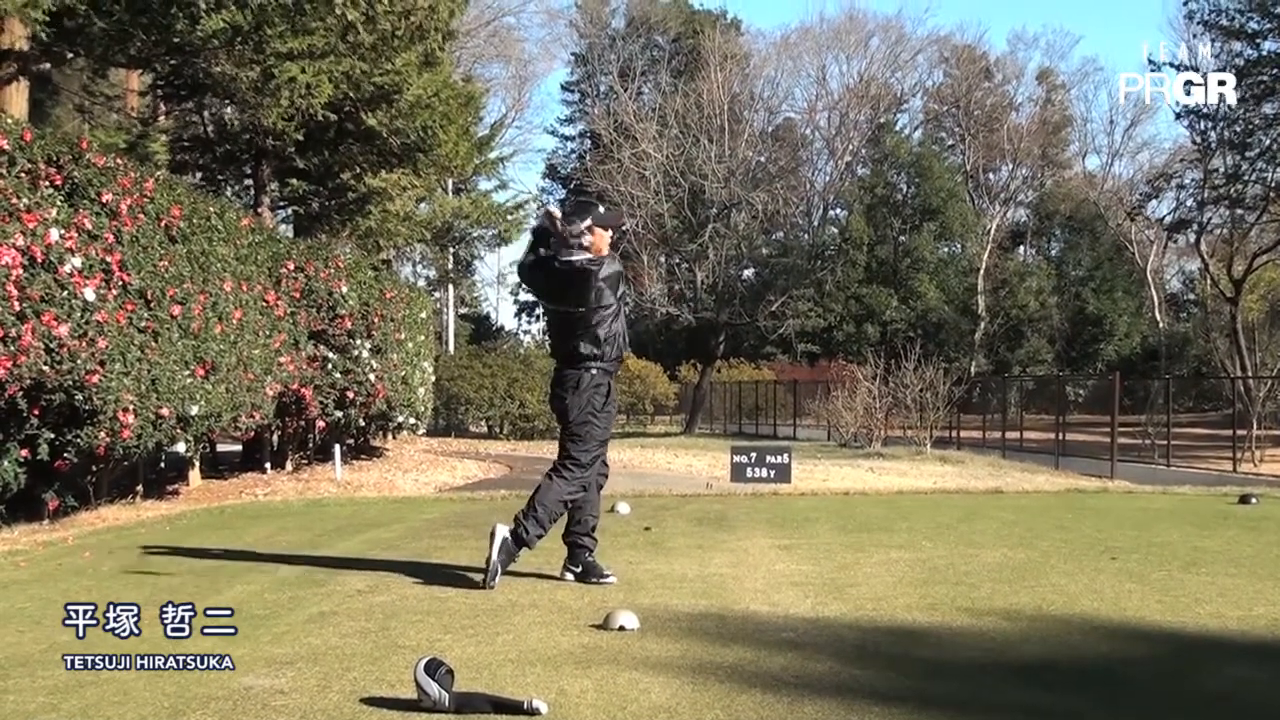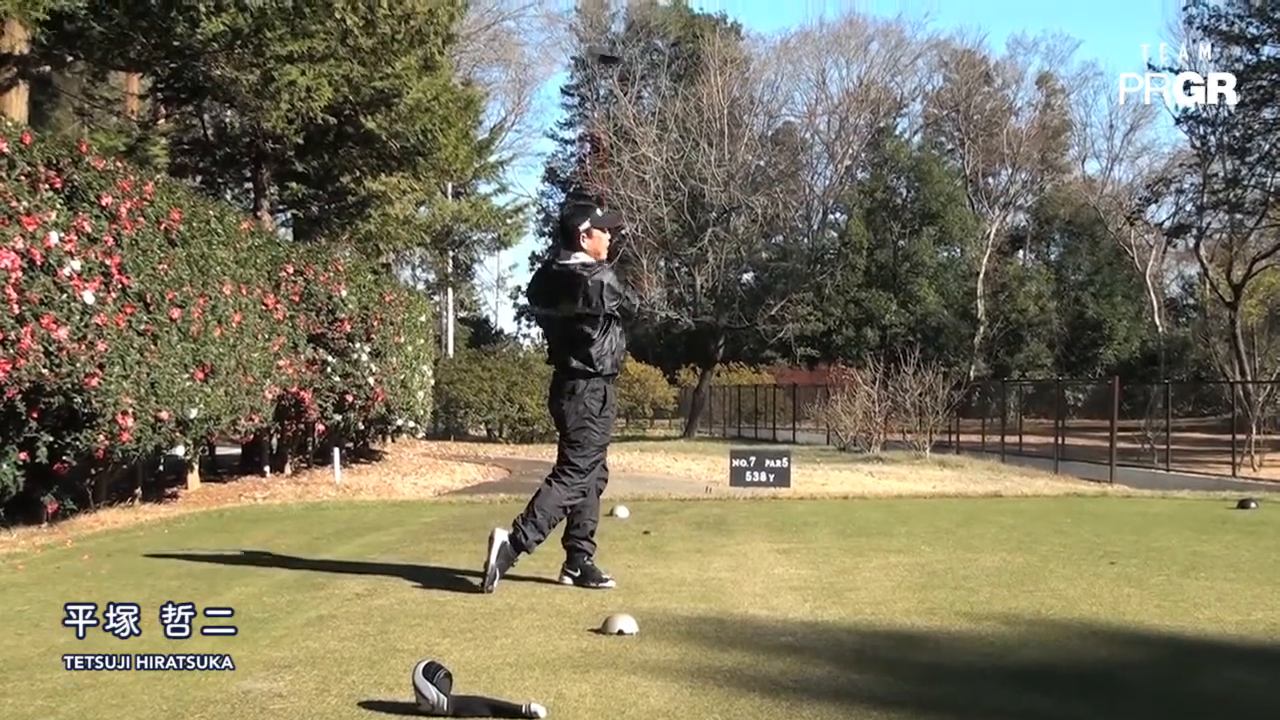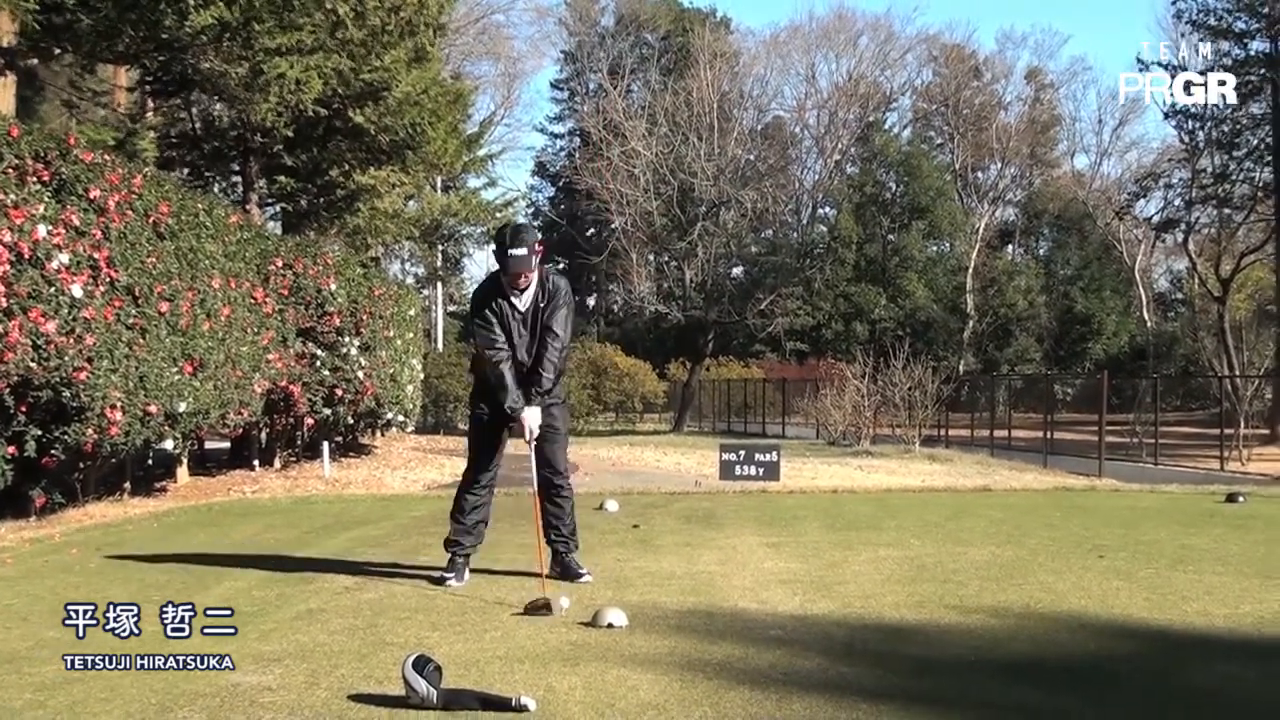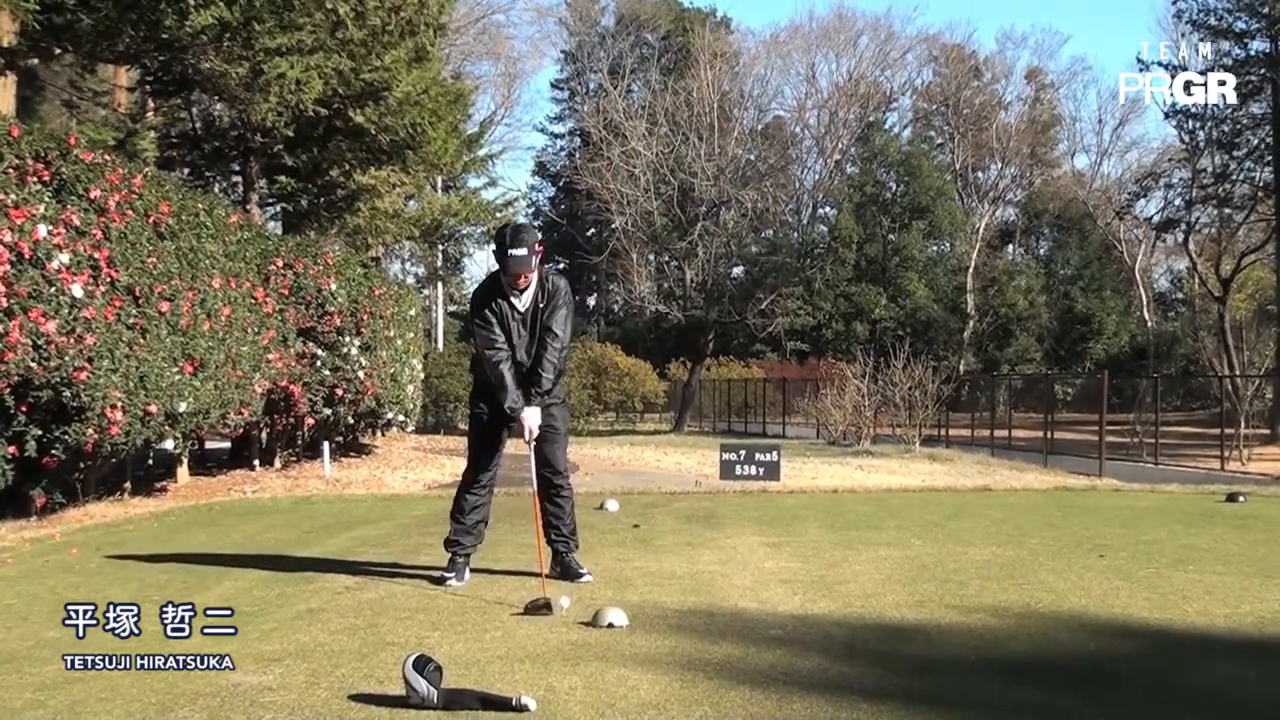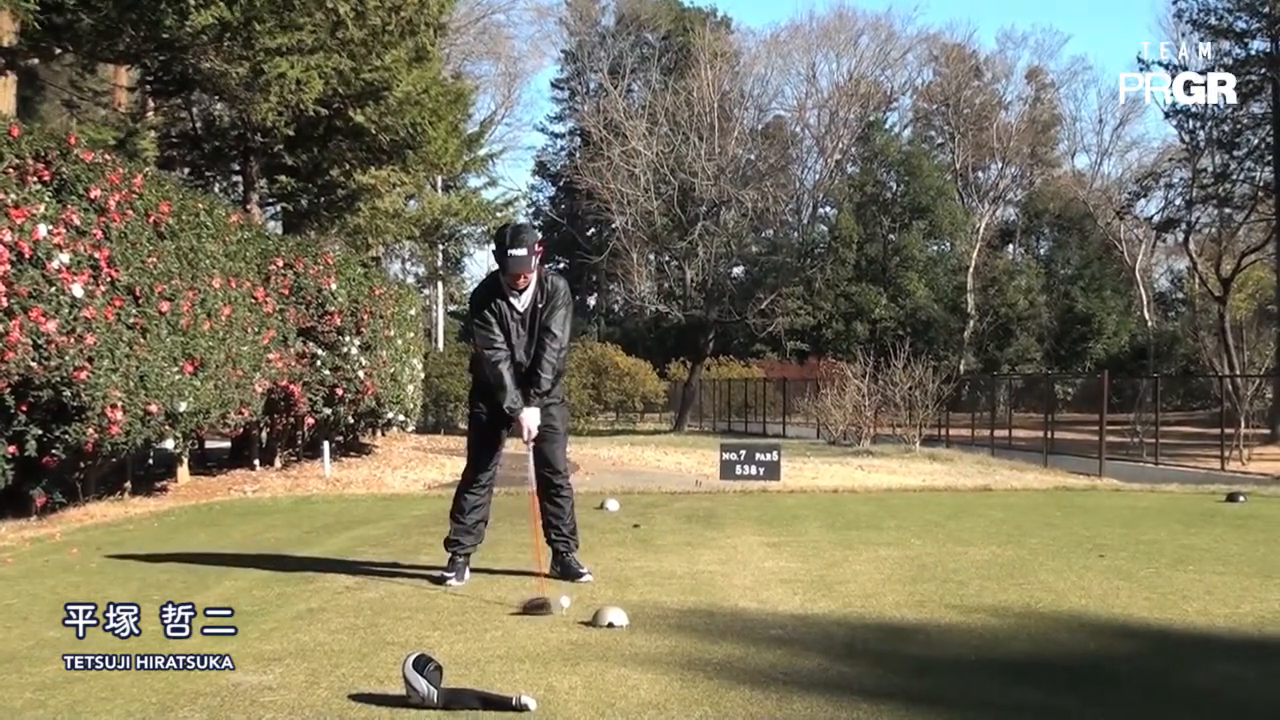
dt=0.4s
person 1, frame 1
left shoulder: (548, 270)
right shoulder: (605, 274)
left elbow: (526, 266)
left wrist: (545, 230)
right wrist: (568, 227)
left hip: (572, 378)
right hip: (592, 382)
left knee: (591, 469)
right knee: (575, 468)
left ankle: (579, 557)
right ankle: (514, 538)
person 1, frame 2
left shoulder: (544, 279)
right shoulder: (599, 280)
right elbow: (627, 308)
left hip: (569, 383)
right hip: (589, 388)
left knee: (590, 475)
right knee: (574, 473)
left ankle: (578, 561)
right ankle: (514, 542)
person 1, frame 3
left shoulder: (556, 288)
right shoulder: (486, 296)
left elbow: (553, 349)
right elbow: (495, 357)
left wrist: (534, 402)
right wrist: (518, 408)
left hip: (545, 391)
right hip: (495, 392)
left knee: (555, 472)
right knee: (479, 472)
left ankle: (563, 555)
right ankle: (459, 555)
person 1, frame 4
left shoulder: (556, 289)
right shoulder: (486, 296)
left elbow: (553, 349)
right elbow: (495, 357)
left wrist: (534, 403)
right wrist: (517, 409)
left hip: (545, 392)
right hip: (495, 392)
left knee: (555, 472)
right knee: (479, 472)
left ankle: (564, 555)
right ankle: (459, 554)
person 1, frame 5
left shoulder: (555, 289)
right shoulder: (484, 296)
left elbow: (551, 349)
right elbow: (494, 357)
left wrist: (533, 403)
right wrist: (516, 409)
left hip: (544, 391)
right hip: (494, 392)
left knee: (554, 472)
right knee: (478, 472)
left ankle: (564, 554)
right ankle: (459, 554)
